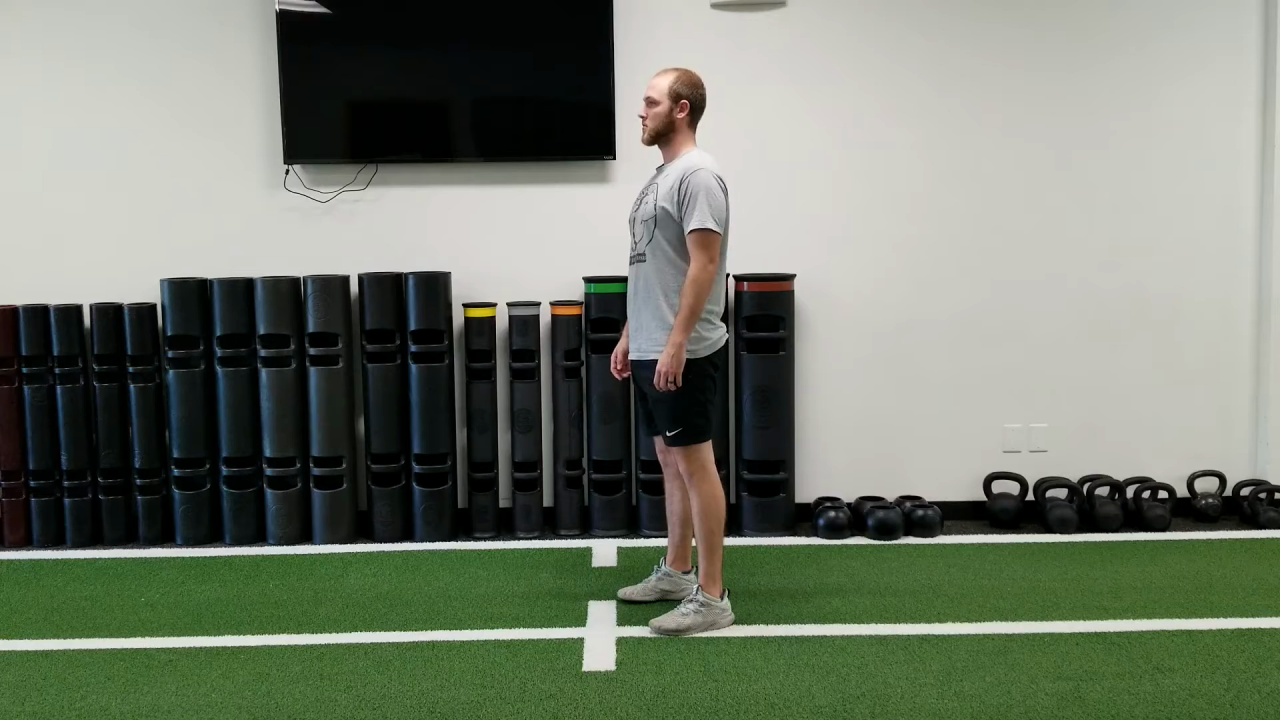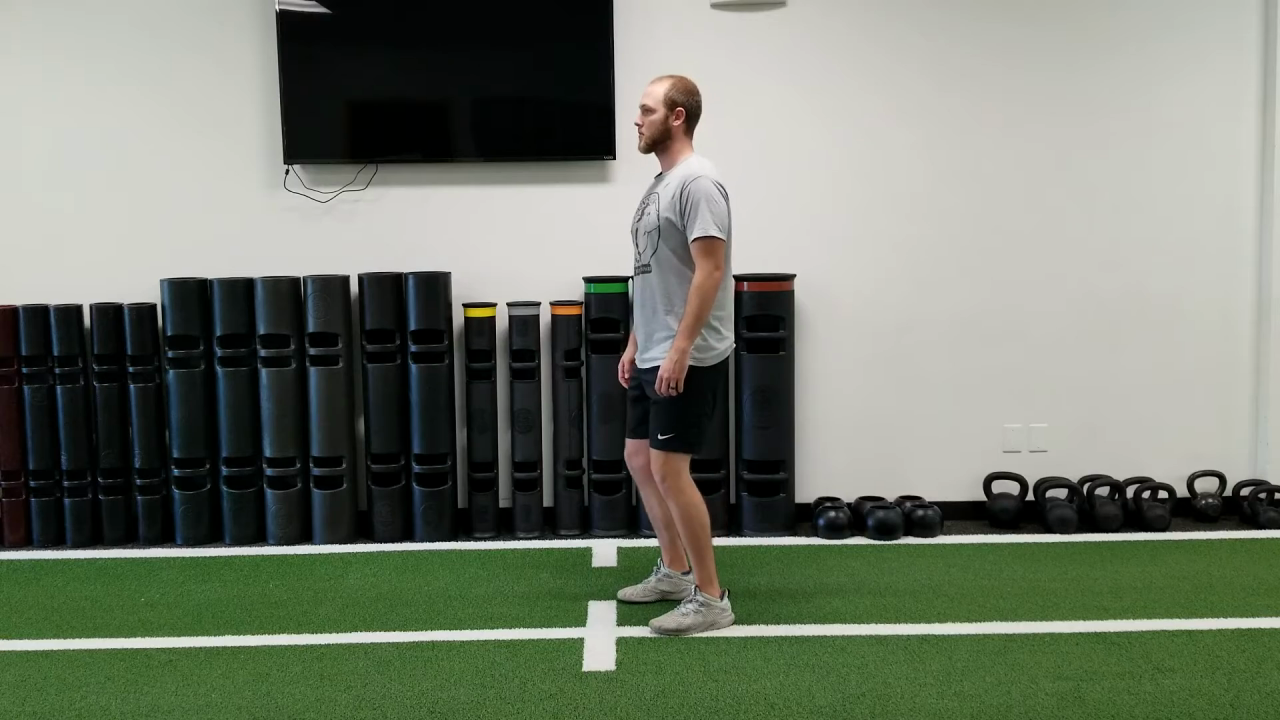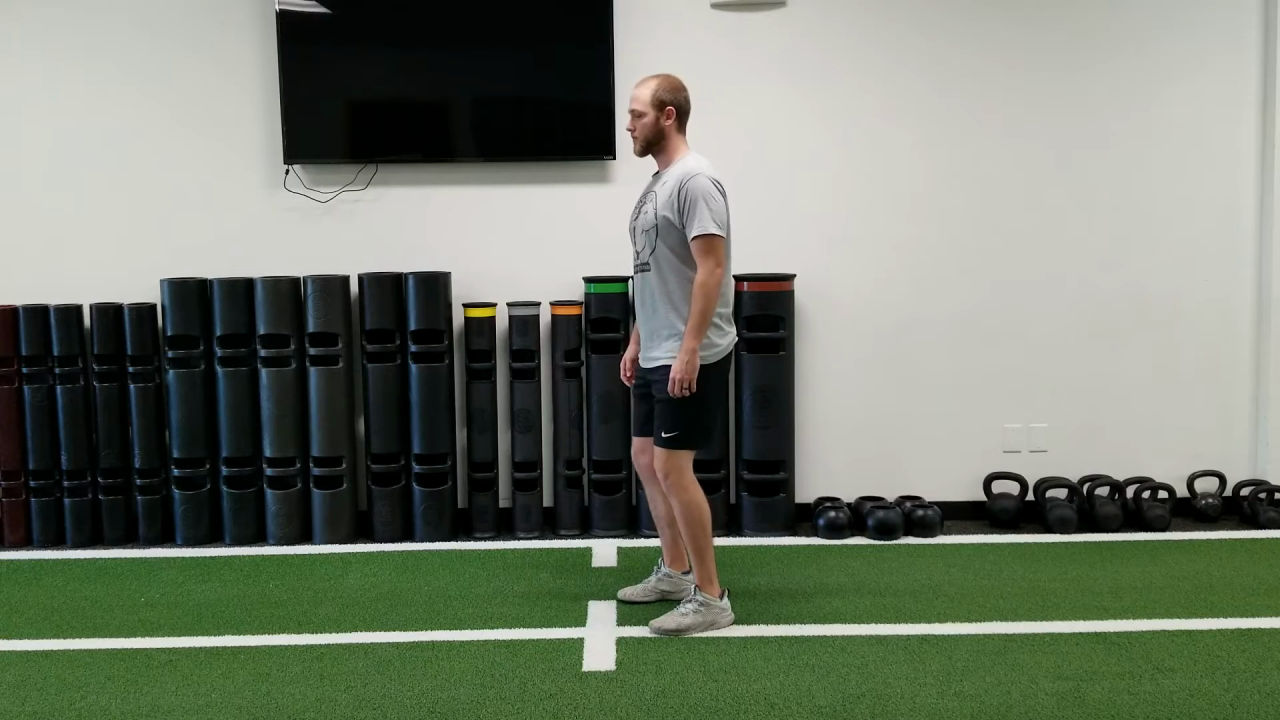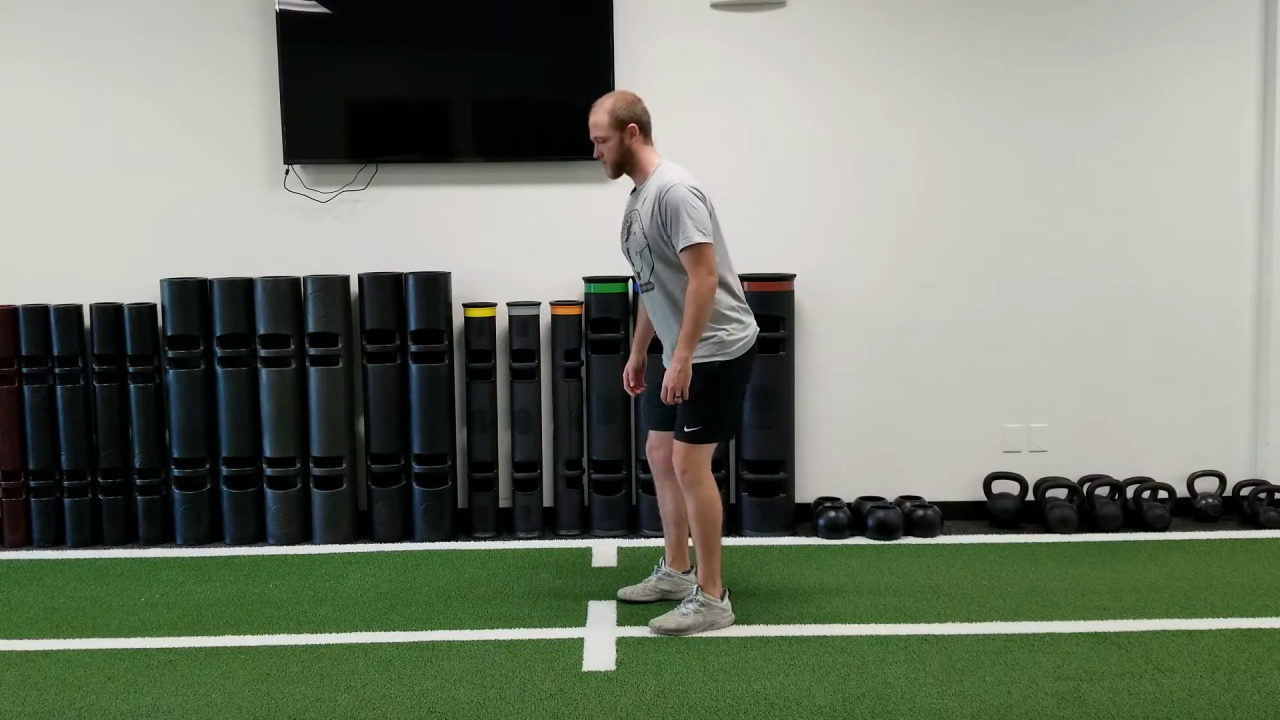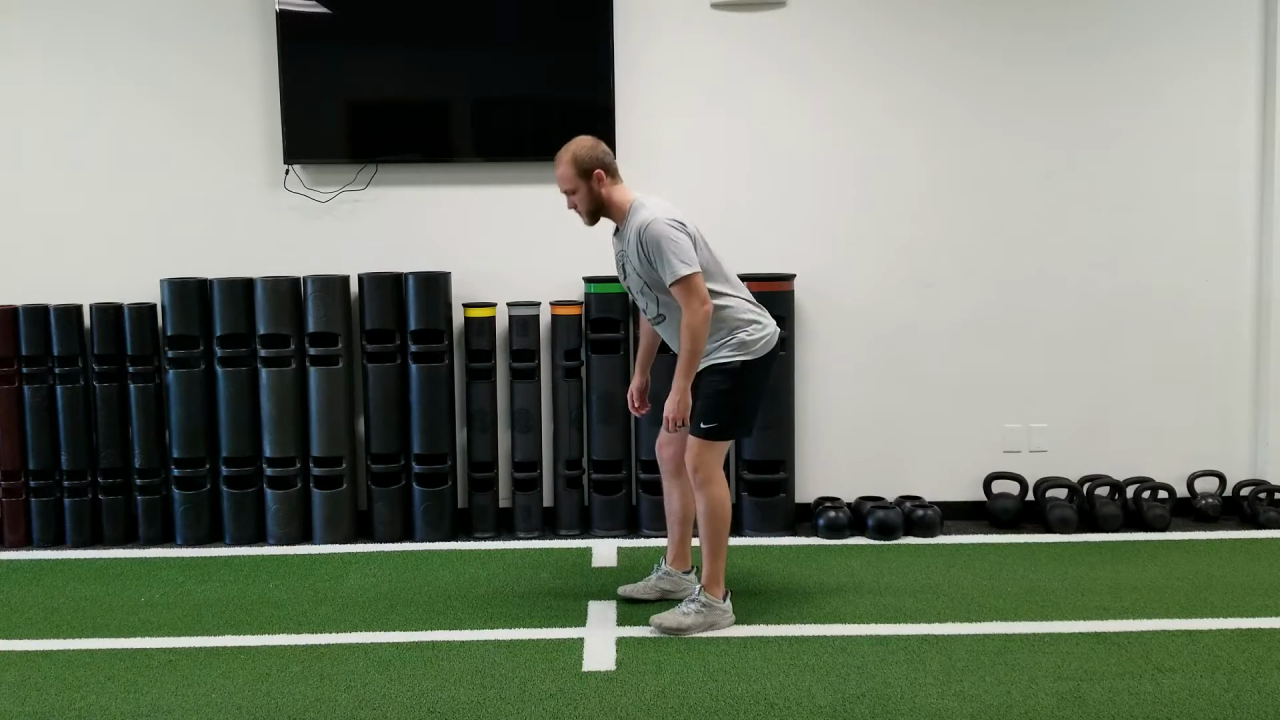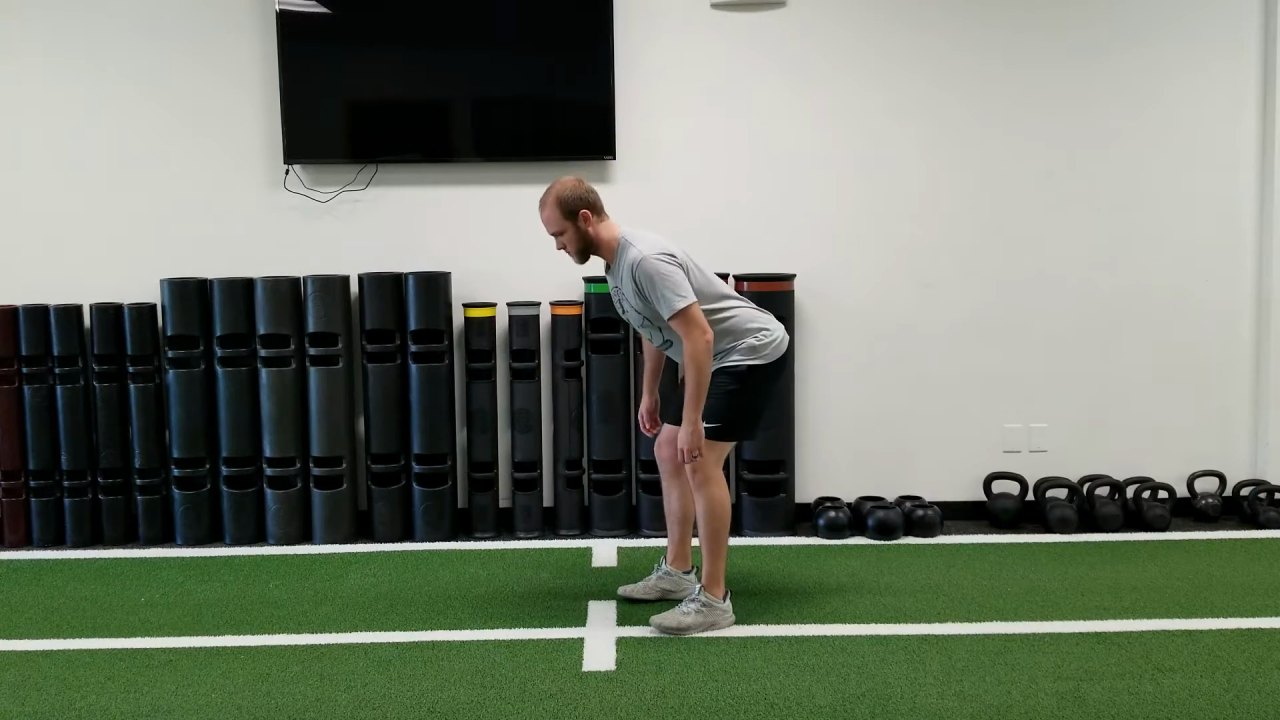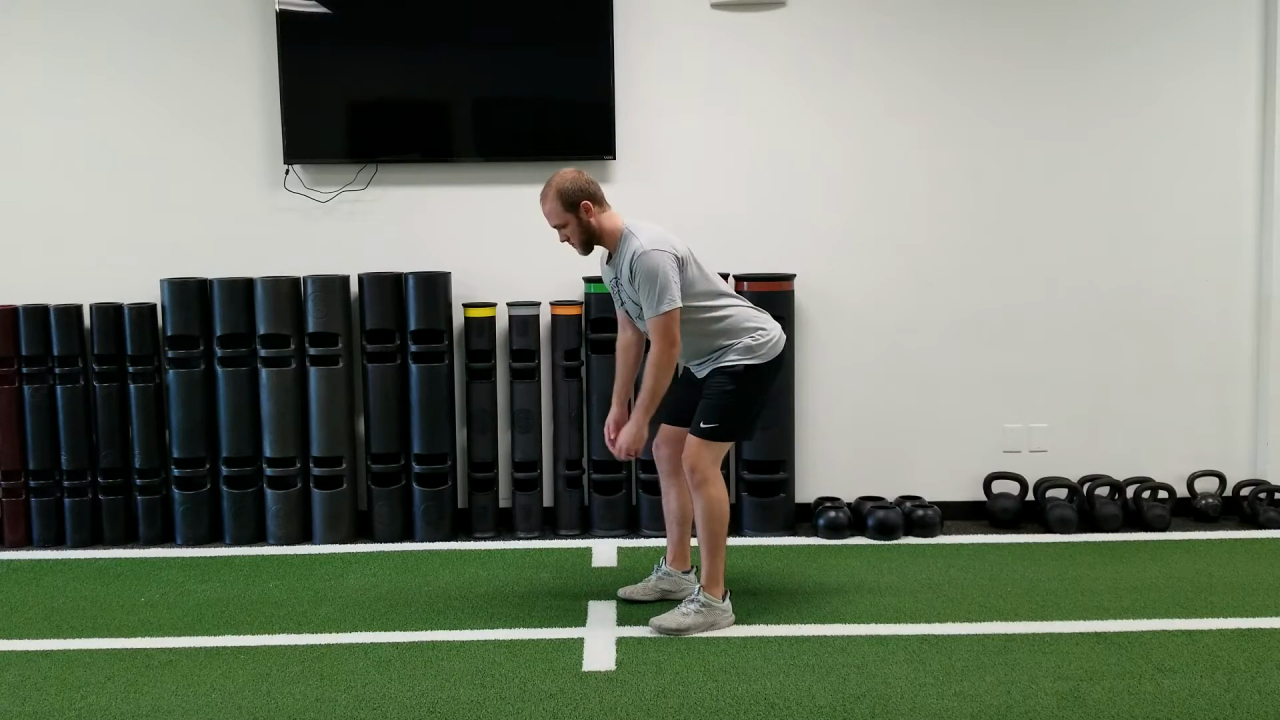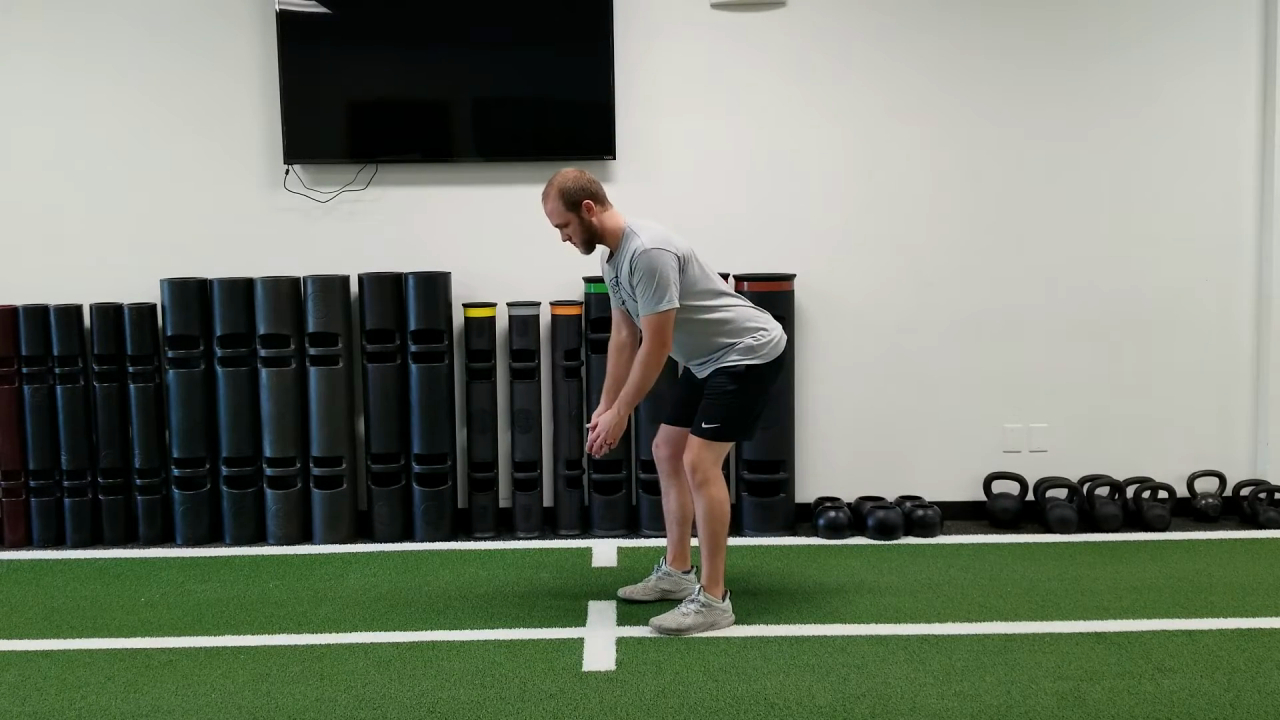
dt=0.4s
person 1, frame 1
left shoulder: (697, 174)
right shoulder: (663, 176)
left elbow: (703, 265)
left wrist: (676, 344)
right wrist: (629, 337)
left hip: (682, 353)
right hip: (651, 351)
left knee: (694, 466)
right knee: (670, 464)
left ankle: (711, 596)
right ankle: (675, 571)
person 1, frame 2
left shoulder: (696, 182)
right shoulder: (661, 183)
left elbow: (709, 271)
left wrist: (681, 350)
right wrist: (635, 346)
left hip: (686, 360)
right hip: (654, 357)
left knee: (668, 472)
right knee: (639, 461)
left ankle: (710, 596)
right ankle: (674, 571)
person 1, frame 3
left shoulder: (694, 179)
right shoulder: (659, 183)
left elbow: (711, 268)
left wrist: (689, 350)
right wrist: (636, 343)
left hip: (687, 358)
right hip: (657, 356)
left knee: (672, 469)
right knee: (645, 459)
left ankle: (710, 597)
right ankle: (675, 572)
person 1, frame 4
left shoulder: (673, 189)
right shoulder: (641, 195)
left elbow: (703, 276)
left wrist: (683, 358)
right wrist: (637, 352)
left hip: (715, 350)
right hip: (684, 351)
left knee: (689, 464)
right knee: (660, 456)
left ankle: (712, 597)
right ankle: (676, 571)
person 1, frame 5
left shoulder: (653, 224)
right shoulder: (625, 230)
left elbow: (698, 305)
right elbow: (653, 308)
left wrist: (681, 388)
right wrist: (640, 373)
left hip: (740, 346)
right hip: (711, 350)
left knee: (700, 462)
right knee: (669, 453)
left ankle: (713, 598)
right ankle: (676, 570)
person 1, frame 6
left shoulder: (644, 260)
right shoulder: (618, 262)
left elbow: (699, 337)
right elbow: (655, 329)
left wrist: (692, 421)
right wrist: (651, 394)
left hip: (752, 352)
right hip: (719, 355)
left knee: (699, 462)
right knee: (668, 453)
left ankle: (713, 598)
right ankle: (677, 571)
person 1, frame 7
left shoulder: (646, 253)
right shoulder: (613, 258)
left elbow: (666, 347)
right elbow: (630, 334)
left wrist: (640, 422)
right wrist: (617, 406)
left hip: (748, 352)
right hip: (710, 356)
left knee: (697, 462)
right knee: (668, 453)
left ankle: (713, 598)
right ankle: (677, 571)
person 1, frame 8
left shoulder: (648, 252)
right shoulder: (613, 257)
left elbow: (656, 347)
right elbow: (624, 336)
left wrist: (620, 414)
right wrist: (603, 407)
left hip: (749, 352)
right hip: (710, 357)
left knee: (699, 463)
right knee: (667, 452)
left ankle: (713, 598)
right ankle: (677, 572)
